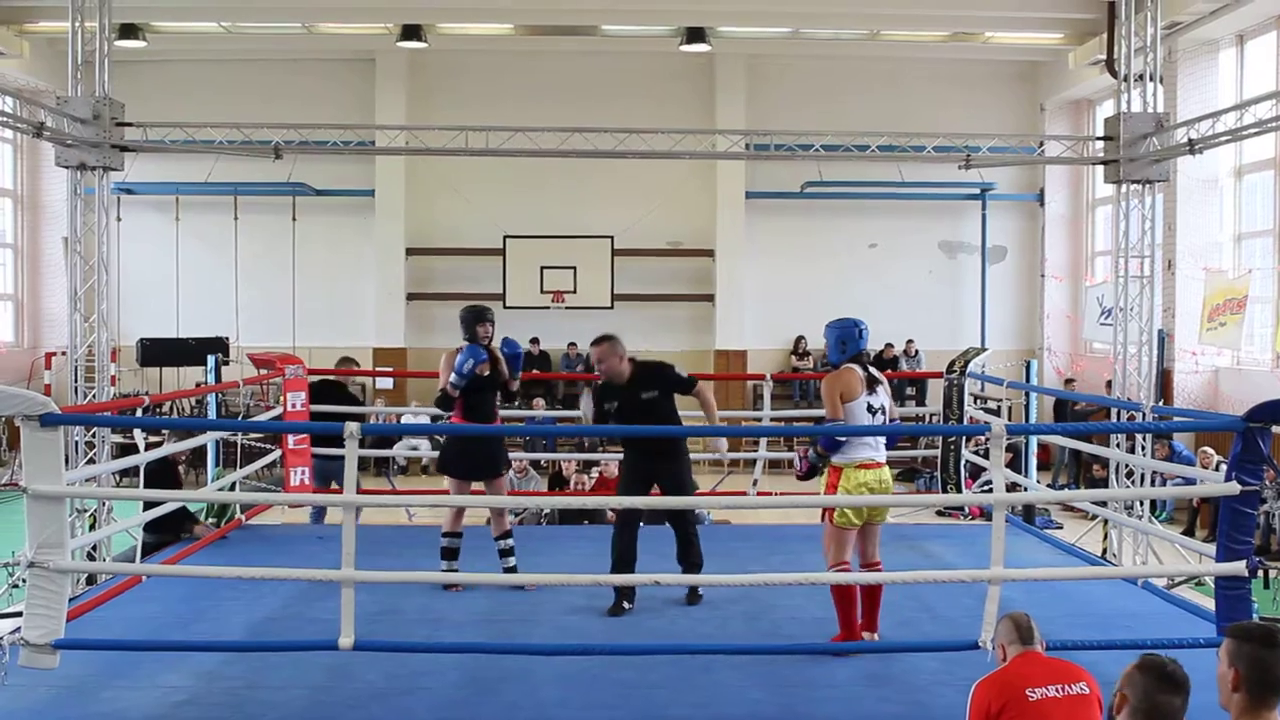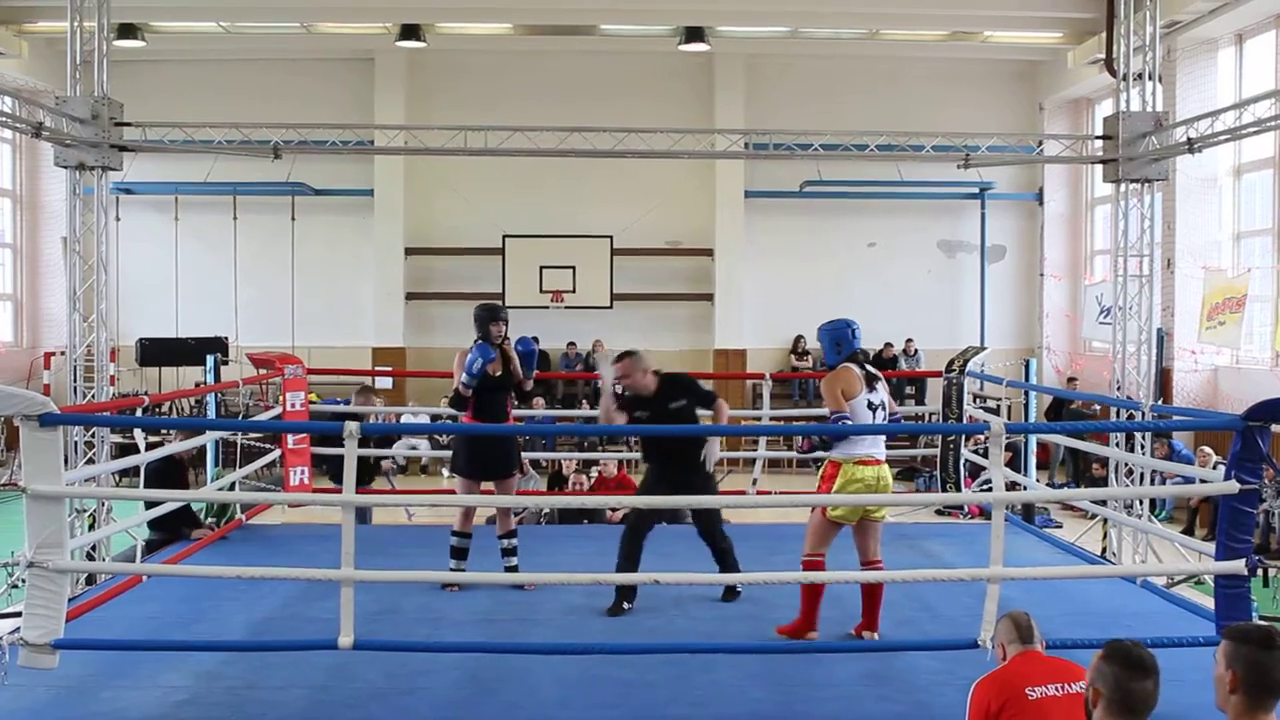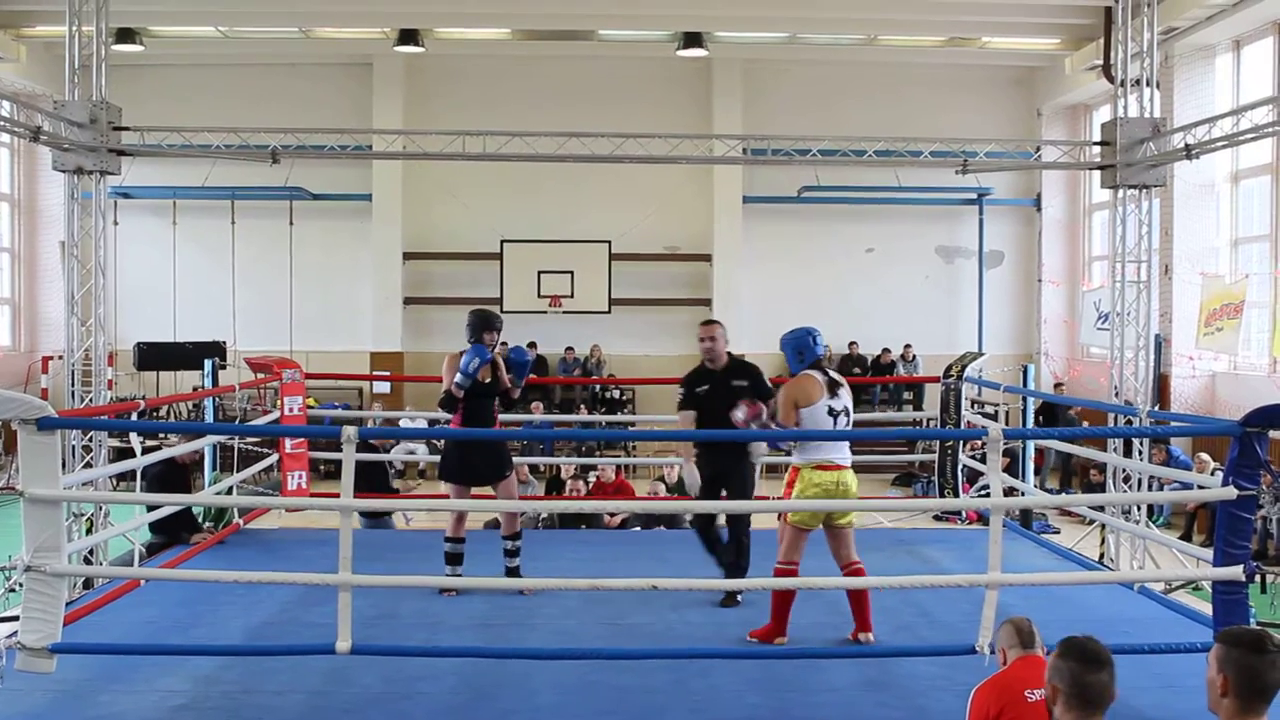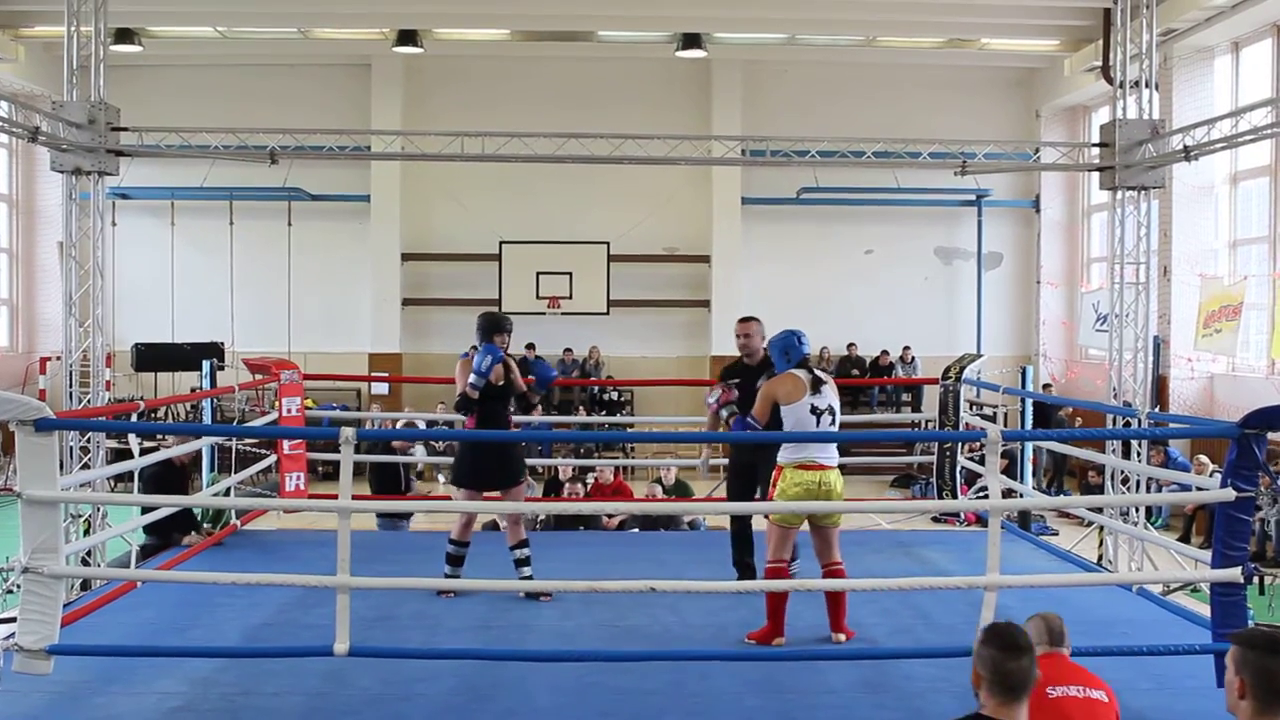
dt=0.4s
person 1, frame 1
left shoulder: (835, 380)
right shoulder: (880, 379)
left elbow: (835, 435)
left wrist: (811, 457)
left hip: (848, 476)
right hip: (880, 474)
left knee: (838, 559)
right knee: (870, 556)
left ankle: (850, 635)
right ankle: (869, 627)
person 1, frame 2
left shoulder: (835, 379)
right shoulder: (877, 376)
left elbow: (842, 426)
right elbow: (895, 423)
left hip: (847, 471)
right hip: (879, 471)
left knee: (814, 547)
right knee: (870, 553)
left ankle: (807, 624)
right ankle: (870, 626)
person 1, frame 3
left shoulder: (795, 386)
right shoulder: (841, 383)
left wrist: (755, 422)
left hip: (810, 477)
right hip: (843, 476)
left knee: (788, 555)
right knee: (847, 556)
left ankle: (777, 629)
right ankle: (864, 628)
person 1, frame 4
left shoulder: (777, 384)
right shoulder: (829, 382)
left elbow: (749, 430)
left wrist: (724, 406)
left hip: (794, 476)
right hip: (829, 476)
left knee: (777, 555)
right knee: (830, 555)
left ankle: (774, 630)
right ankle: (839, 627)
person 2, frame 1
left shoulder: (495, 354)
right shoulder: (453, 357)
left elbow: (510, 396)
right elbow: (443, 404)
left wrist: (514, 369)
right wrist: (460, 375)
left hip: (491, 437)
right hip: (463, 438)
left knee: (499, 508)
right knee: (458, 506)
left ankle: (511, 570)
right ankle: (449, 571)
person 2, frame 2
left shoulder: (510, 354)
right shoulder: (466, 356)
left elbow: (524, 395)
right elbow: (458, 404)
left wrist: (529, 368)
right wrist: (471, 376)
left hip: (504, 437)
right hip: (474, 437)
left knee: (506, 507)
right knee: (467, 508)
left ankle: (512, 570)
right ankle: (455, 571)
person 2, frame 3
left shoulder: (497, 361)
right shoulder: (455, 360)
left elbow: (509, 402)
right elbow: (447, 405)
left wrist: (520, 376)
right wrist: (465, 375)
left hip: (492, 441)
right hip: (462, 443)
left knee: (512, 508)
right knee: (459, 513)
left ankle: (513, 572)
right ankle: (452, 577)
person 2, frame 4
left shoulder: (509, 364)
right shoulder: (466, 364)
left elbow: (525, 405)
right elbow: (462, 407)
left wrist: (540, 387)
right wrist: (478, 375)
left hip: (506, 446)
right hip: (476, 446)
left knee: (516, 517)
right knee: (467, 517)
left ankle: (527, 581)
right ankle: (450, 577)
person 3, frame 1
left shoulder: (659, 373)
right shoulder: (604, 393)
left elbow: (702, 391)
left wrist: (715, 429)
right wrist: (587, 422)
left hip: (672, 456)
right hip: (635, 459)
left knee: (683, 520)
right knee: (624, 523)
right ankle: (624, 594)
person 3, frame 2
left shoulder: (681, 384)
right shoulder: (629, 403)
left elbow: (720, 405)
right elbow: (610, 426)
left wrist: (714, 440)
right wrist: (606, 391)
left hip: (696, 468)
right hip: (660, 472)
left knee: (711, 529)
right knee: (634, 528)
right ankle: (625, 595)
person 3, frame 3
left shoulder: (747, 372)
right shoulder: (692, 380)
left elbow: (773, 405)
right elbow: (686, 424)
right wrist: (689, 465)
left hip: (740, 456)
right hip: (706, 457)
left knee: (738, 522)
right knee: (702, 521)
right ankle: (728, 568)
person 3, frame 4
left shoulder: (779, 369)
right shoulder: (729, 373)
right elbow: (716, 412)
right wrist: (707, 448)
left hip: (772, 449)
right hip: (739, 449)
right knee: (738, 513)
left ankle: (788, 561)
right ankle: (745, 574)
